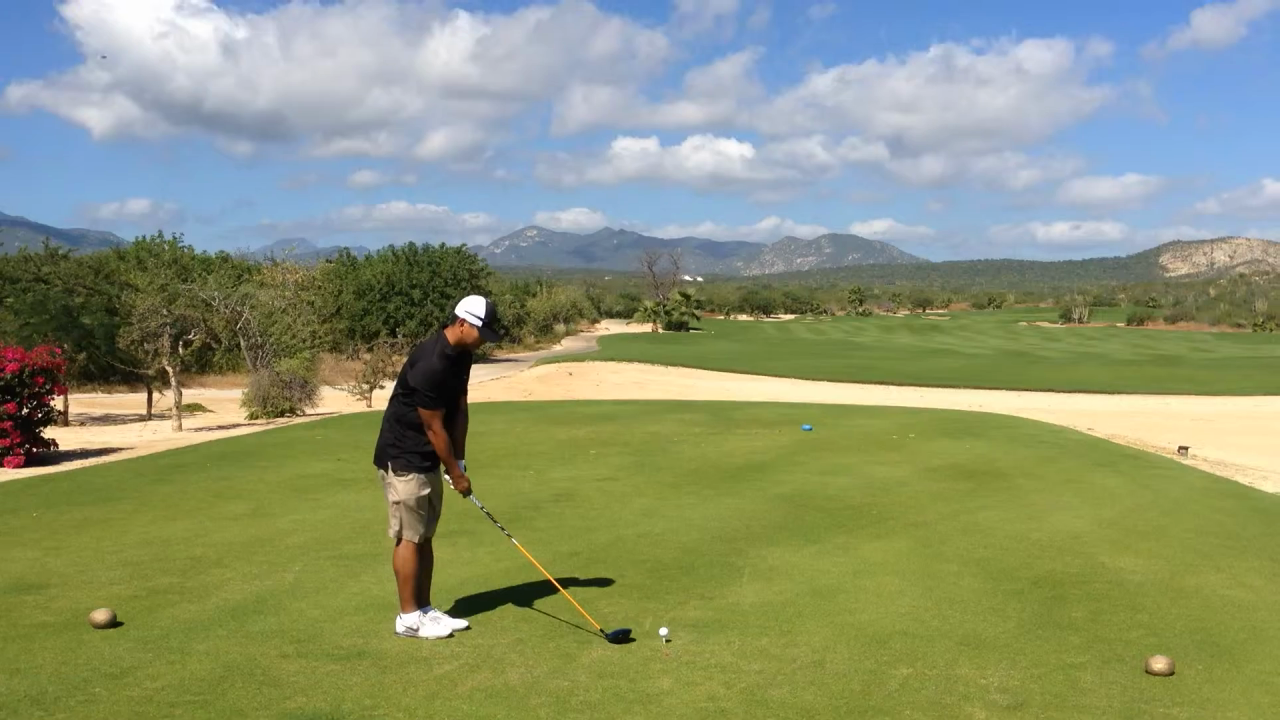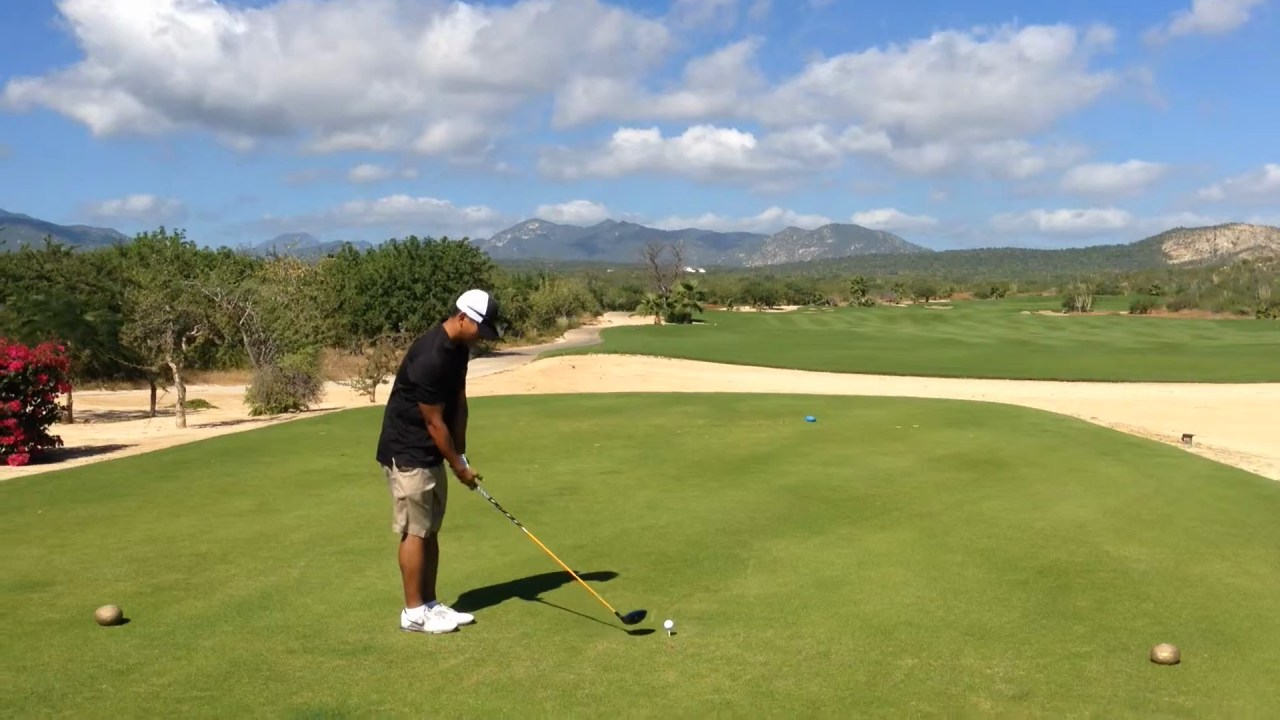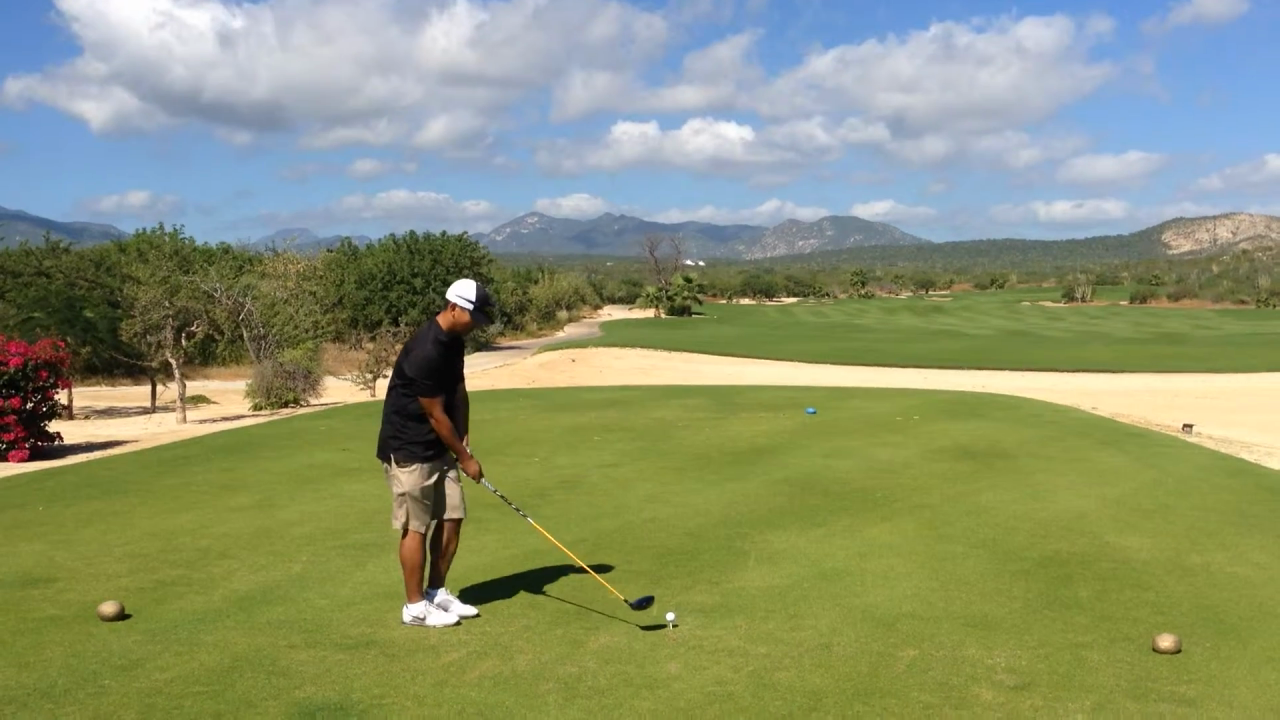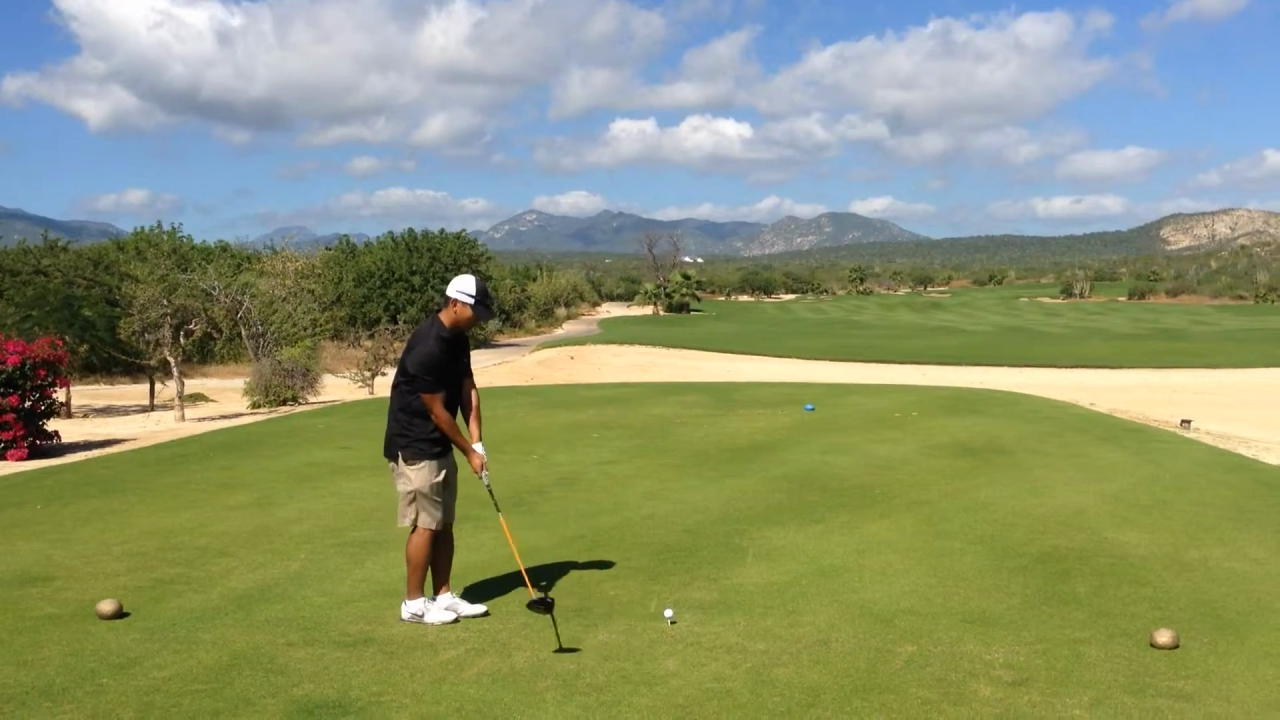
dt=0.3s
person 1, frame 1
left shoulder: (462, 355)
right shoulder: (430, 363)
left elbow: (460, 410)
right elbow: (434, 427)
left wrist: (459, 463)
right wrist: (456, 474)
left hip: (427, 459)
right hip: (403, 458)
left knee: (424, 537)
right knee: (409, 537)
left ankle: (425, 610)
right ankle: (408, 617)
person 1, frame 2
left shoulder: (459, 348)
right shoulder: (430, 357)
left elbow: (459, 404)
right elbow: (434, 422)
left wrist: (461, 456)
right wrist: (459, 466)
left hip: (430, 453)
right hip: (407, 453)
left knee: (430, 531)
right knee: (415, 531)
left ankle: (430, 603)
right ankle: (414, 612)
person 1, frame 3
left shoulder: (453, 341)
right shoulder: (425, 351)
left elbow: (459, 395)
right elbow: (436, 415)
left wrist: (465, 447)
right wrist: (466, 458)
left hip: (435, 448)
right hip: (407, 449)
left knee: (451, 518)
right knee: (416, 526)
left ankle: (436, 592)
right ankle: (415, 607)
person 1, frame 4
left shoulder: (458, 339)
right shoulder: (427, 347)
left elbow: (468, 390)
right elbow: (436, 411)
left wrist: (477, 442)
right wrist: (468, 452)
left hip: (438, 446)
right hip: (413, 447)
left knee: (443, 523)
right knee: (425, 525)
left ankle: (443, 596)
right ankle: (414, 604)
